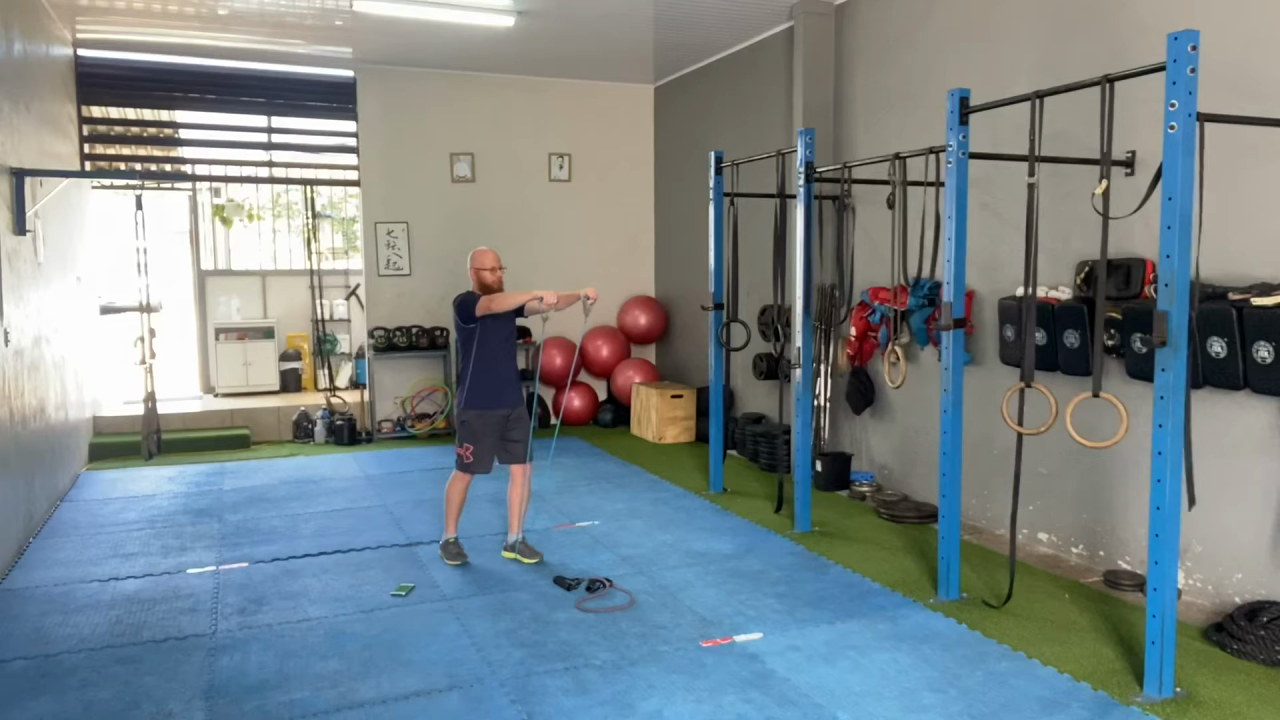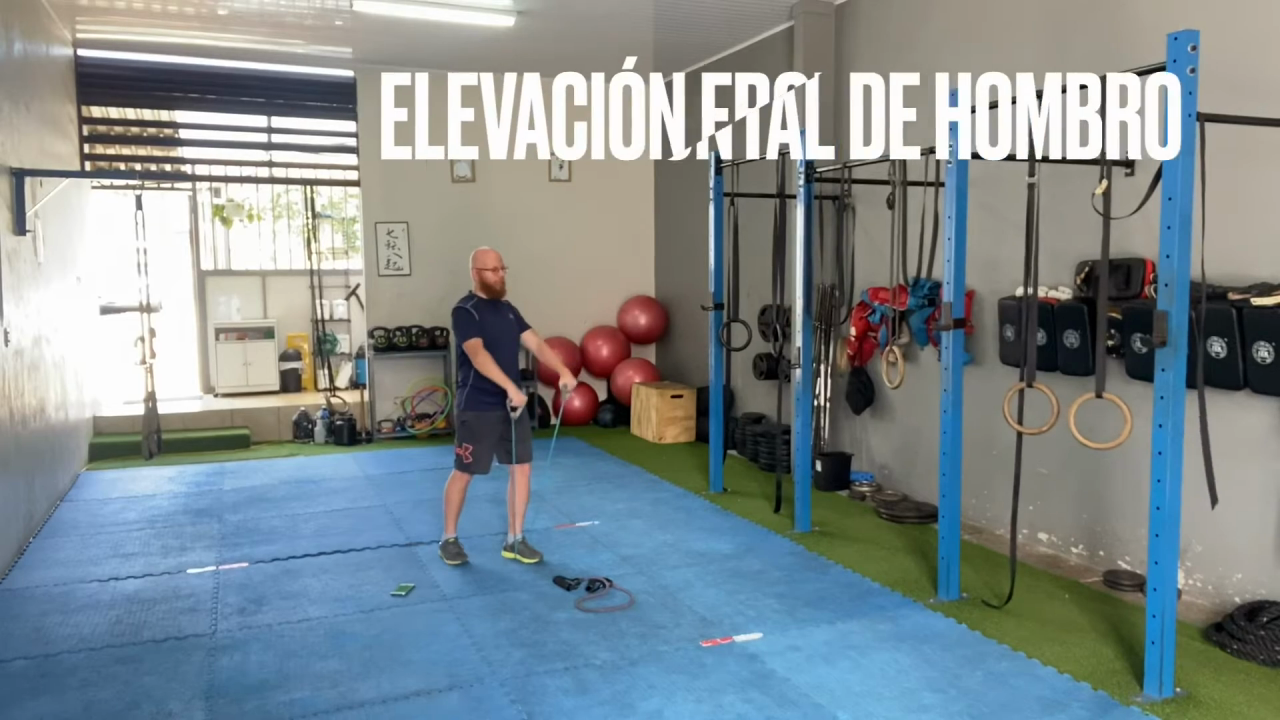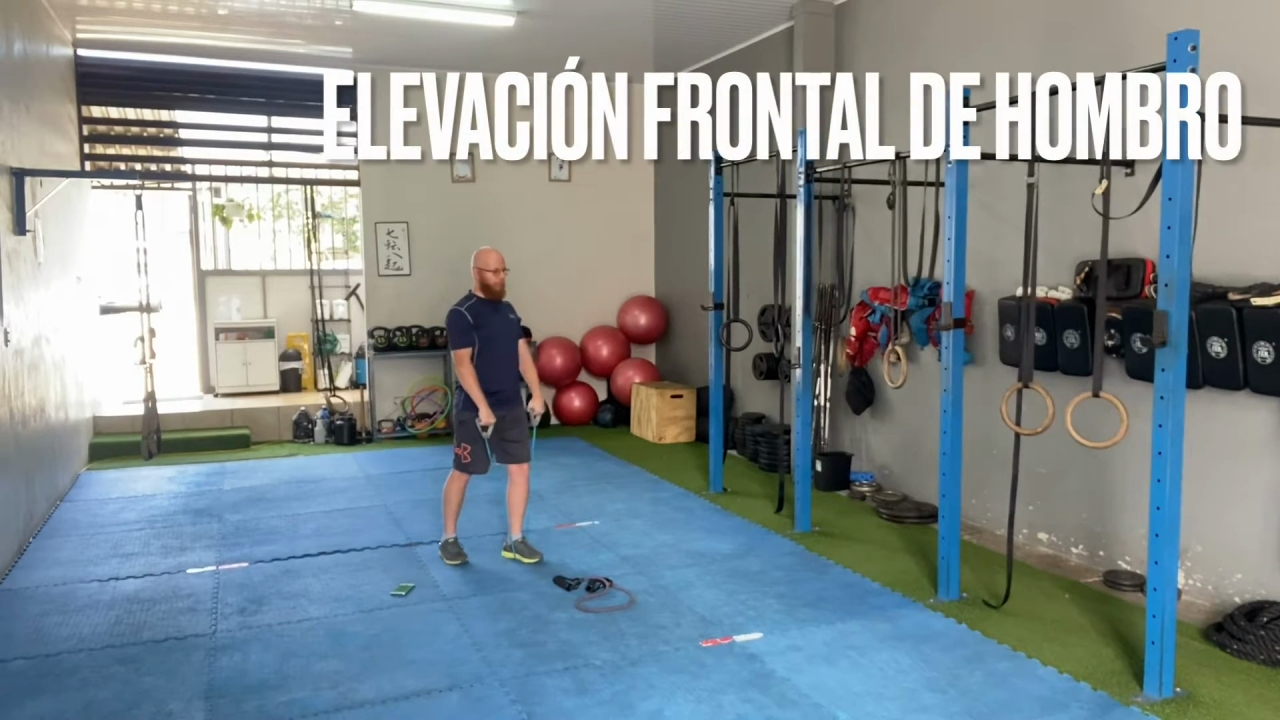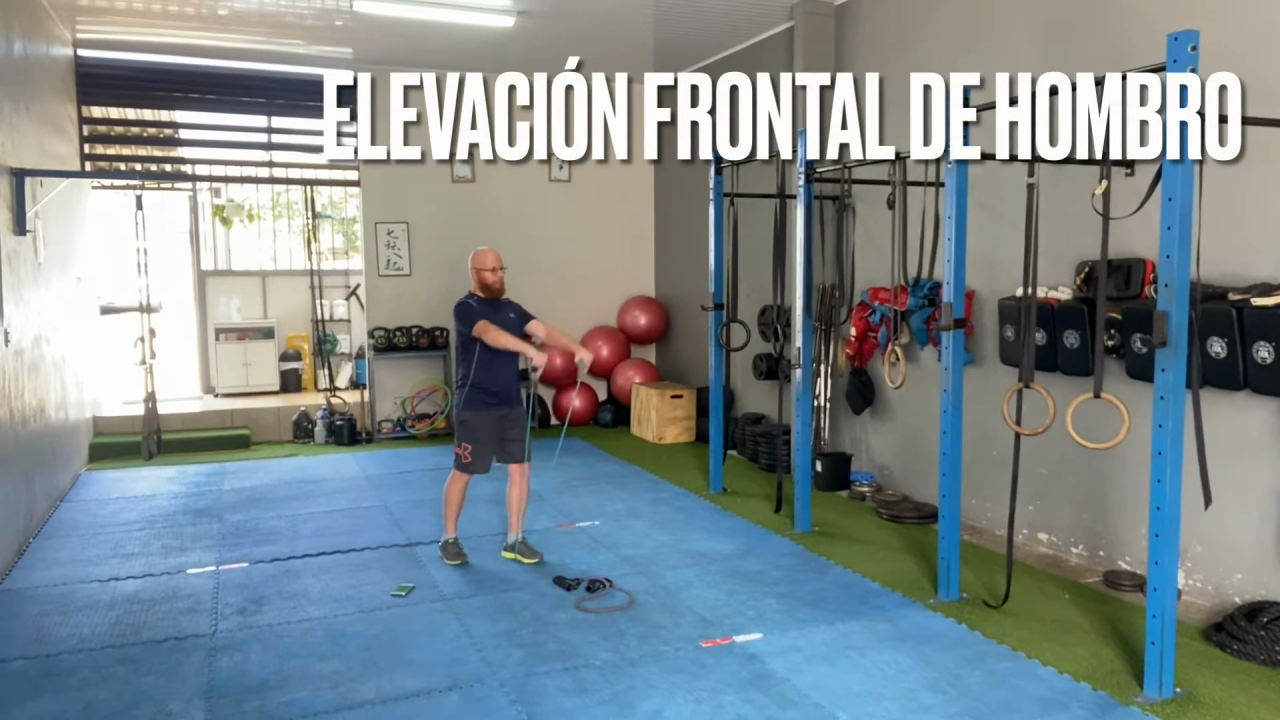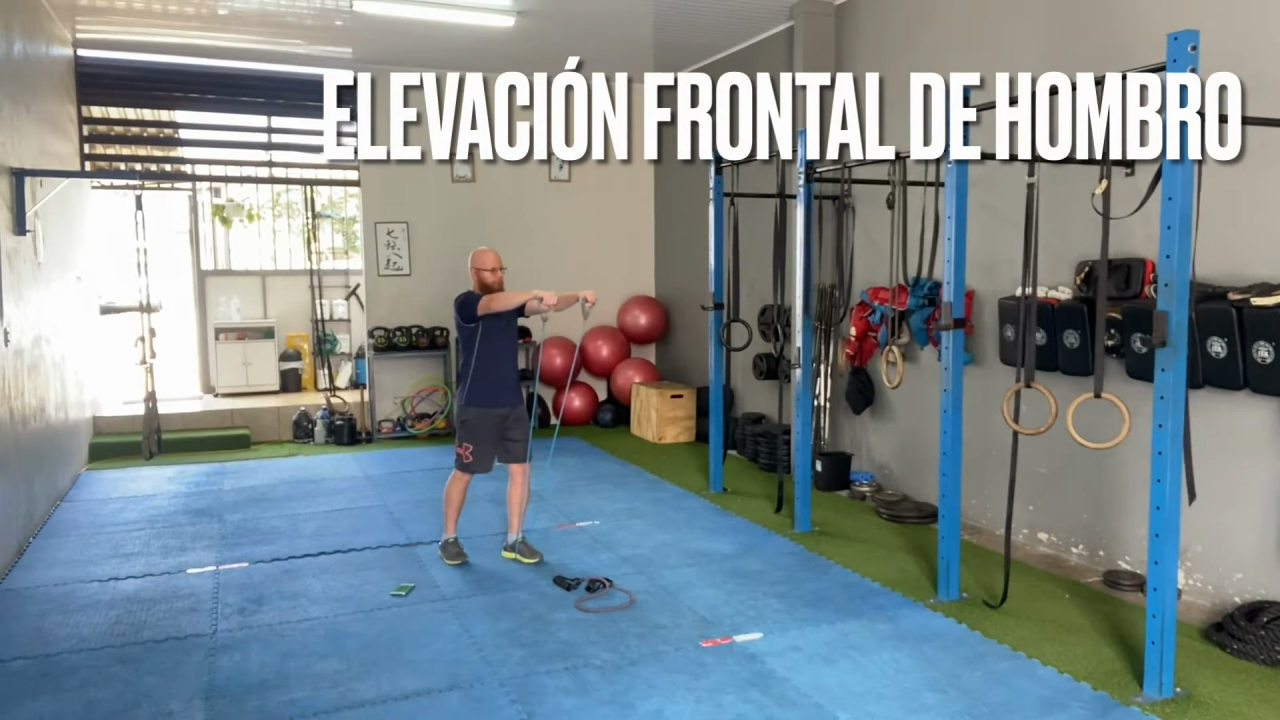
dt=0.7s
person 1, frame 1
left shoulder: (508, 302)
right shoulder: (465, 304)
left elbow: (546, 306)
right elbow: (492, 304)
left wrist: (578, 296)
right wrist: (538, 294)
left hip: (513, 404)
right hip: (477, 408)
left knee: (521, 469)
right knee: (465, 473)
left ankle: (514, 540)
right ankle: (449, 538)
person 1, frame 2
left shoulder: (507, 308)
right shoulder: (465, 311)
left elbow: (534, 342)
right elbow: (477, 354)
left wrist: (562, 370)
right wrist: (510, 387)
left hip: (514, 404)
right hip: (477, 408)
left knee: (521, 468)
right knee: (463, 473)
left ankle: (515, 539)
right ankle: (449, 539)
person 1, frame 3
left shoulder: (508, 309)
right shoulder: (462, 313)
left elbow: (523, 354)
right elbow: (463, 364)
left wrist: (536, 394)
right wrist: (482, 407)
left hip: (512, 407)
right hip: (474, 409)
left knee: (520, 469)
right knee: (462, 473)
left ankle: (515, 539)
right ankle: (449, 538)
person 1, frame 4
left shoulder: (510, 307)
right shoulder: (466, 308)
left elbow: (542, 330)
right elbow: (490, 334)
left wrist: (575, 348)
right wrist: (529, 350)
left hip: (512, 405)
right hip: (475, 408)
left knee: (520, 469)
right knee: (463, 473)
left ankle: (514, 540)
right ankle: (449, 539)
person 1, frame 5
left shoulder: (509, 303)
right shoulder: (465, 304)
left elbow: (546, 306)
right elbow: (493, 304)
left wrist: (576, 297)
right wrist: (536, 294)
left hip: (513, 403)
right hip: (476, 407)
left knee: (520, 469)
right knee: (463, 473)
left ankle: (514, 539)
right ankle: (449, 538)
